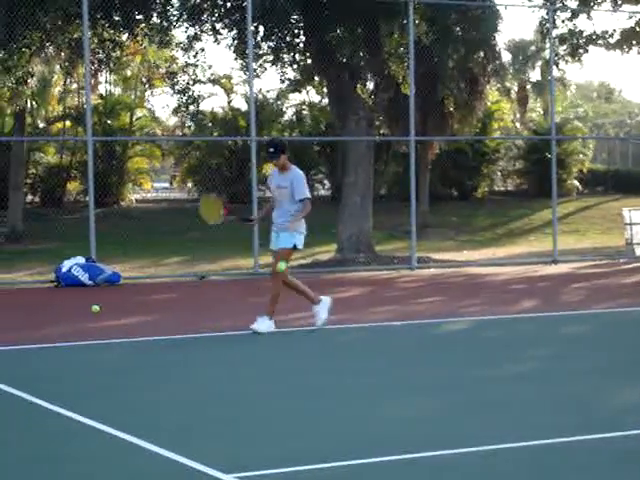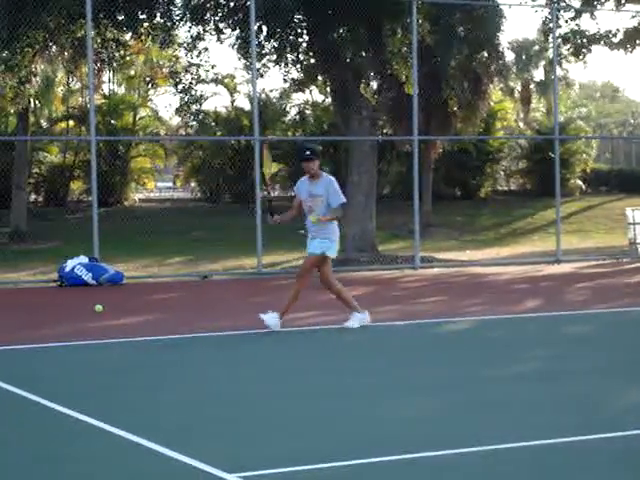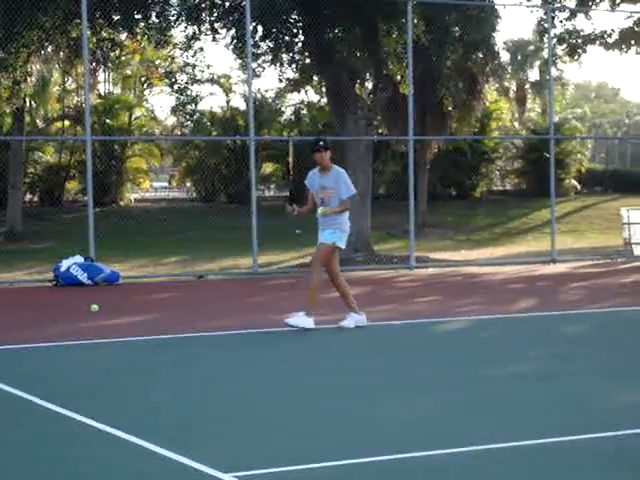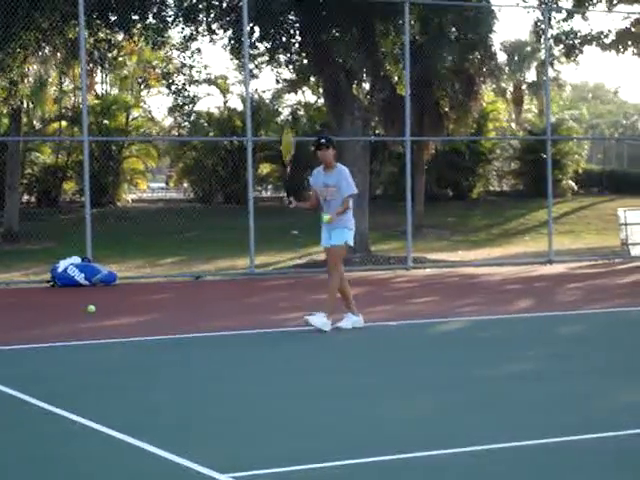
dt=0.2s
person 1, frame 1
left shoulder: (297, 175)
right shoulder: (273, 175)
left elbow: (306, 205)
left wrist: (296, 219)
right wrist: (259, 216)
left hip: (292, 231)
right hip: (277, 229)
left knee: (277, 274)
right knee: (283, 277)
left ankle: (268, 318)
right ankle: (319, 302)
person 1, frame 2
left shoulder: (329, 182)
right shoulder: (301, 183)
left elbow: (339, 212)
right elbow: (295, 210)
left wrist: (324, 218)
right wrist: (281, 218)
left hip: (326, 237)
right hip: (313, 236)
left knee: (302, 274)
right knee: (327, 280)
left ankle: (280, 316)
right ankle: (359, 312)
person 1, frame 3
left shoulder: (339, 174)
right shoulder: (312, 176)
left elbow: (347, 204)
right elbow: (311, 205)
left wrist: (332, 211)
right wrist: (297, 209)
left hip: (337, 227)
right hip: (323, 227)
left knee: (316, 266)
right knee: (333, 272)
left ankle: (308, 314)
right ankle: (356, 313)
person 1, frame 4
left shoulder: (342, 172)
right shoulder: (316, 174)
left elbow: (346, 202)
right elbow: (314, 203)
left wrist: (334, 215)
right wrist: (297, 203)
left hip: (343, 226)
right hip: (327, 227)
left knee: (333, 270)
right knee: (337, 271)
left ankle: (326, 316)
right ankle: (354, 314)
